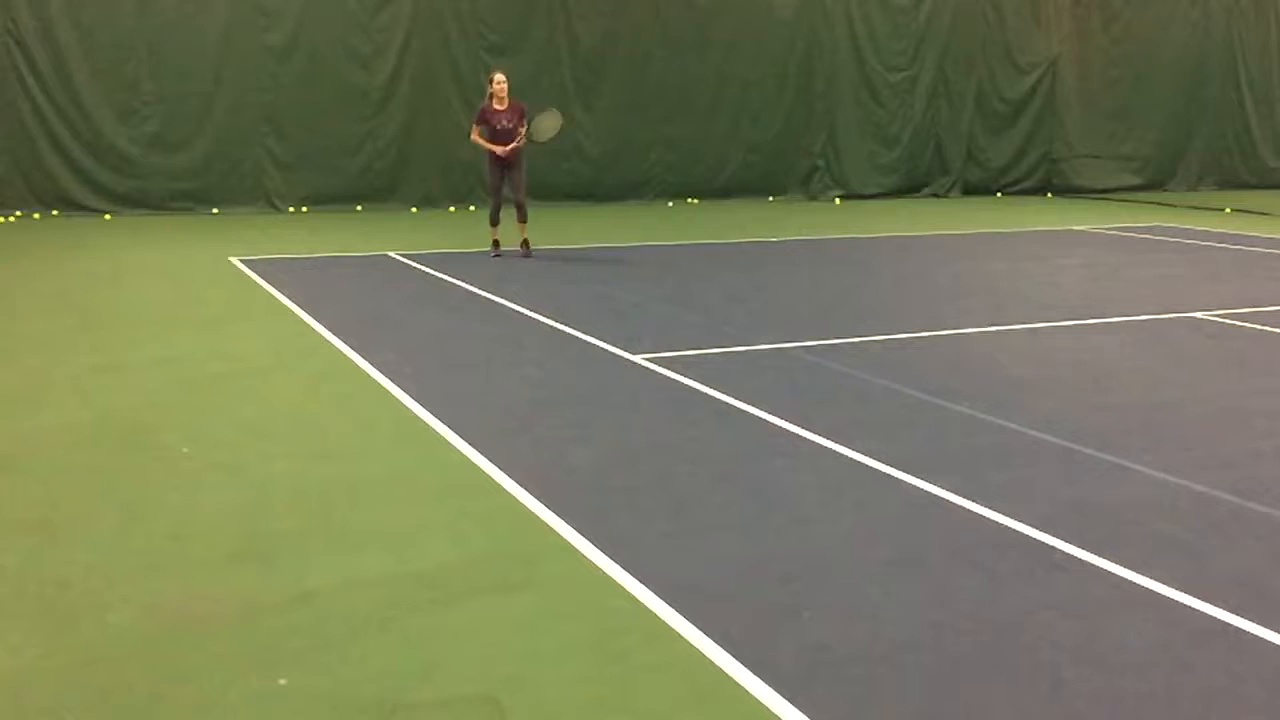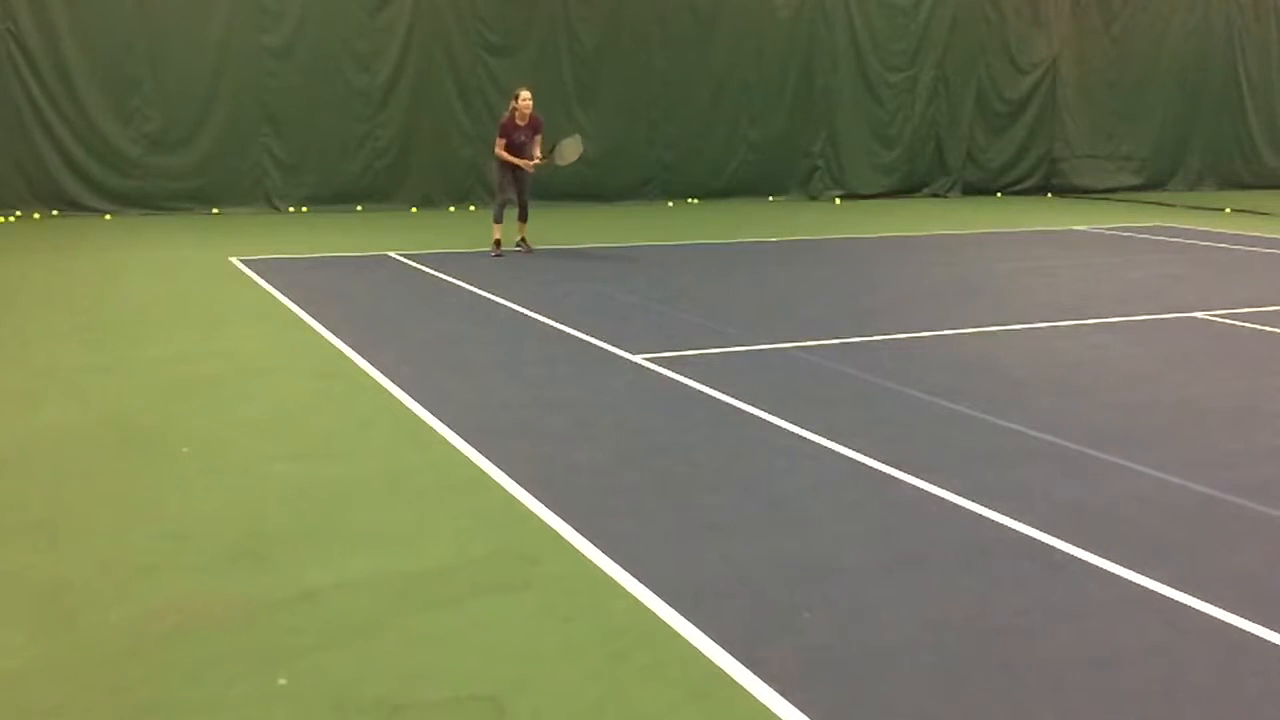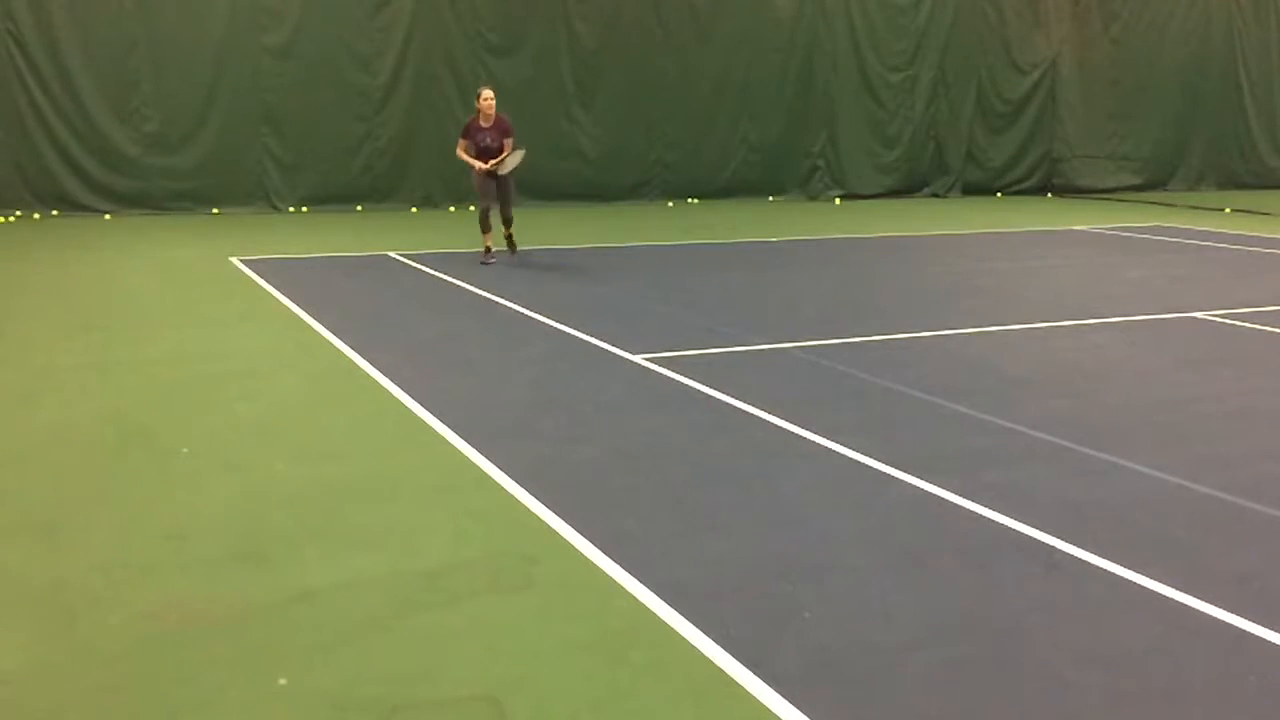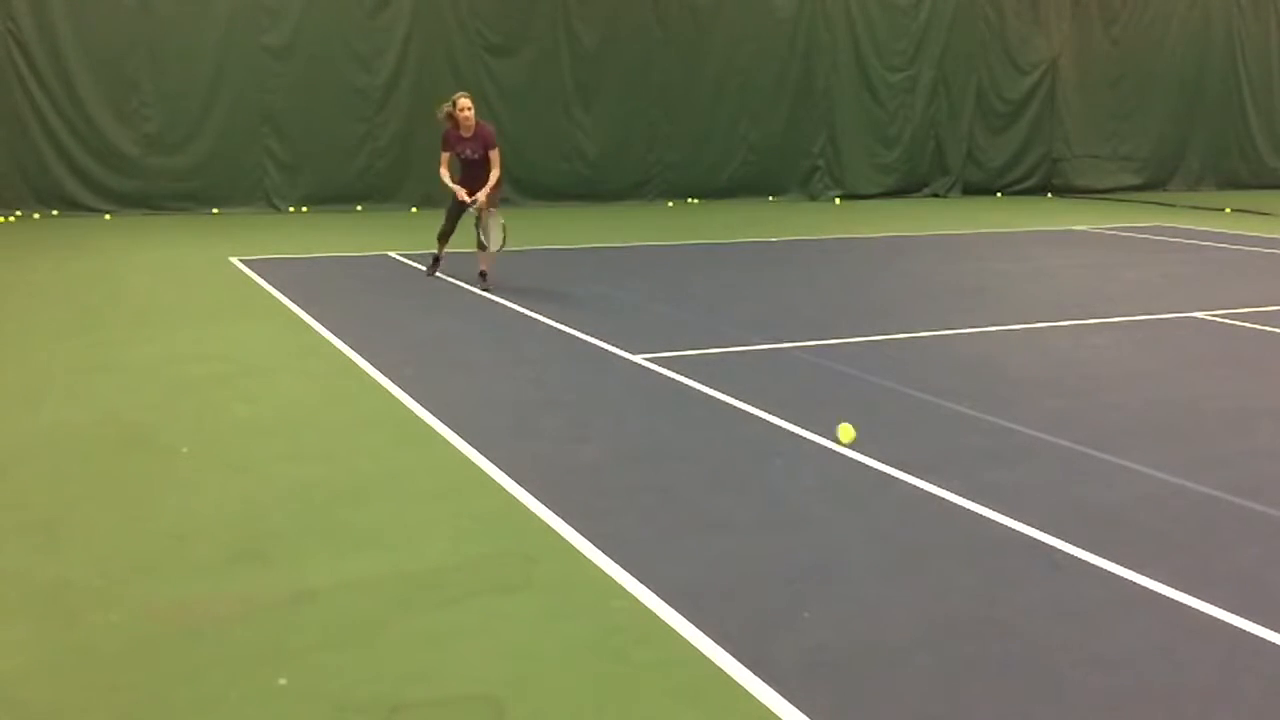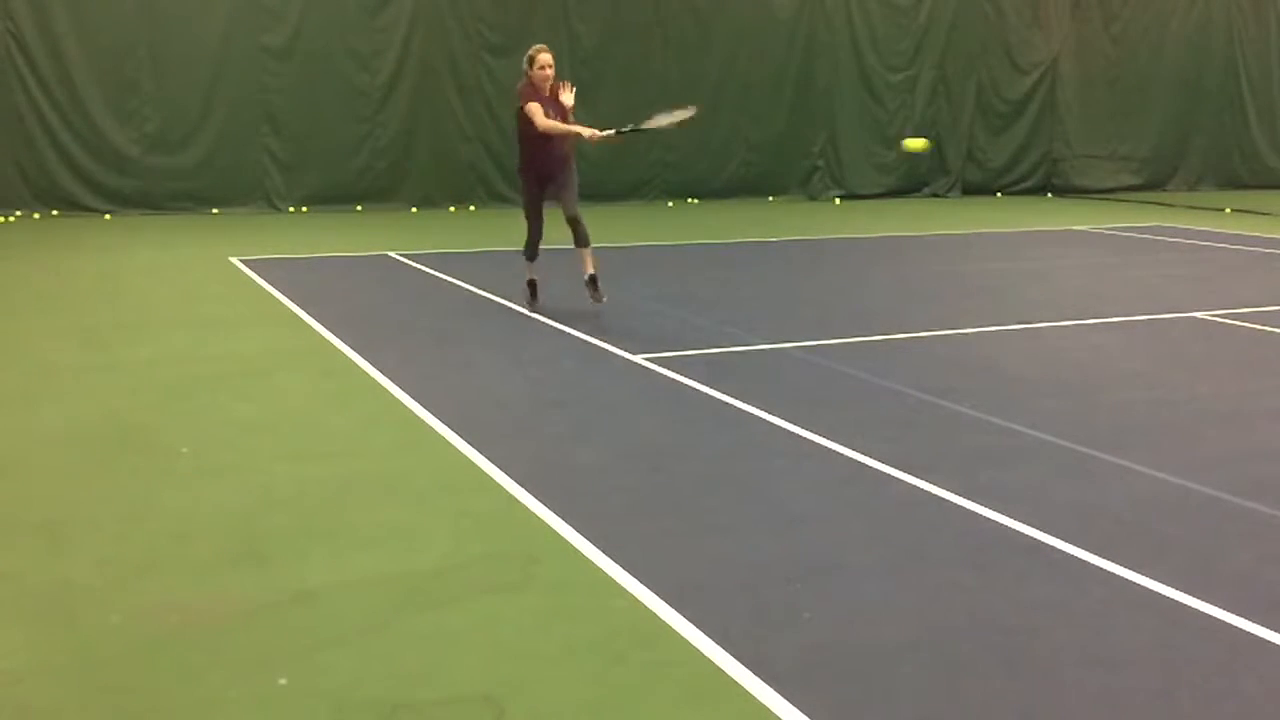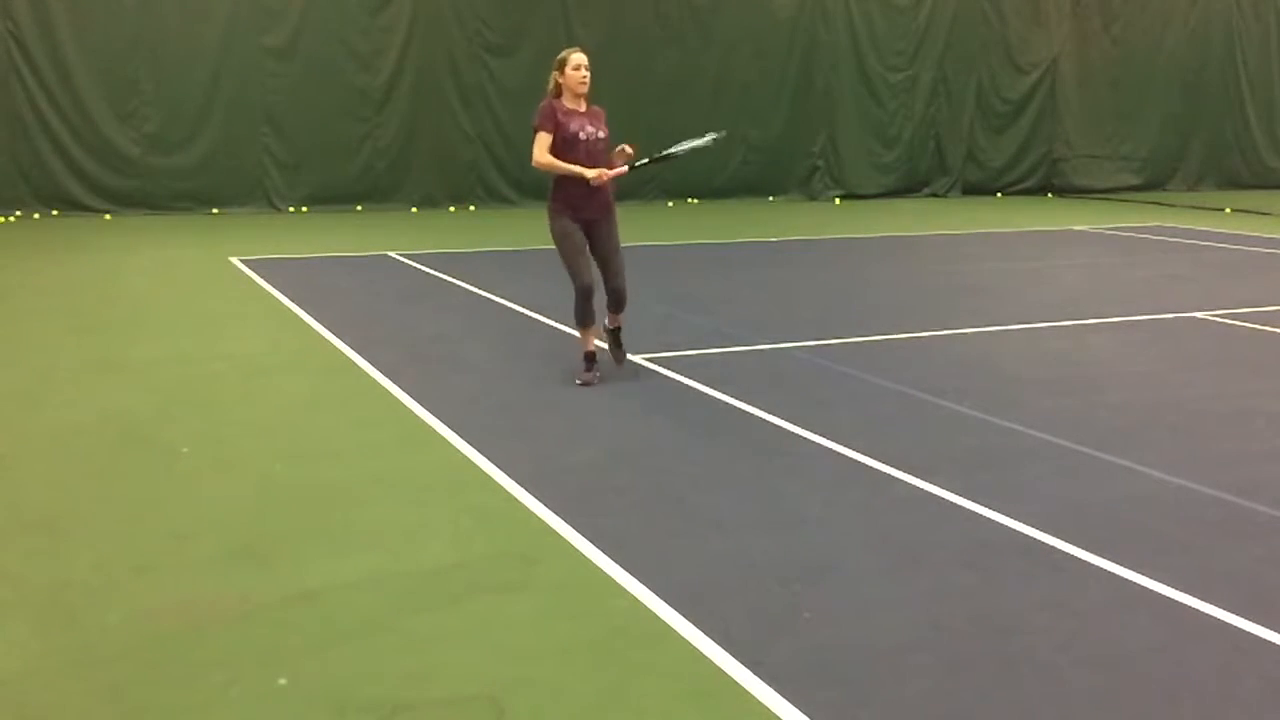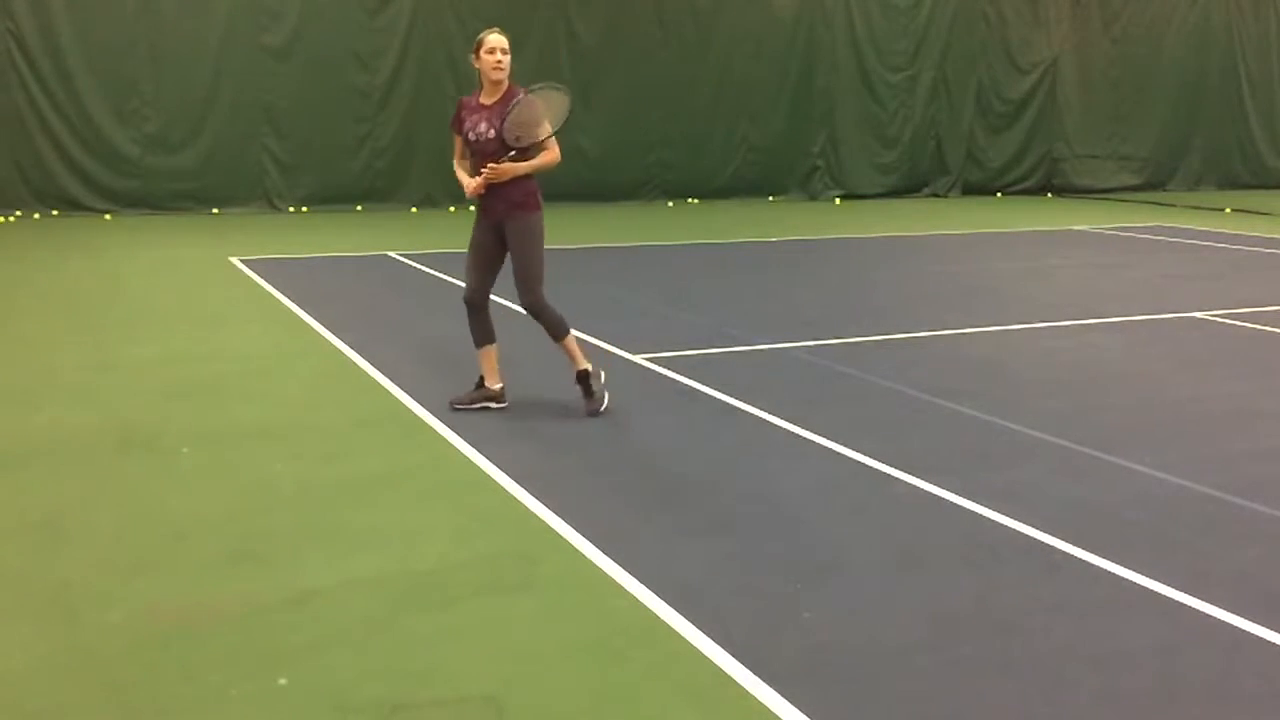
dt=0.7s
person 1, frame 1
left shoulder: (518, 108)
right shoulder: (485, 110)
left elbow: (525, 130)
right elbow: (474, 136)
left wrist: (522, 139)
right wrist: (493, 147)
left hip: (515, 160)
right hip: (495, 160)
left knee: (520, 200)
right knee: (496, 201)
left ankle: (524, 242)
right ankle: (495, 242)
person 1, frame 2
left shoulder: (536, 122)
right shoulder: (506, 122)
left elbow: (536, 146)
right elbow: (498, 150)
left wrist: (537, 157)
right wrist: (519, 162)
left hip: (523, 162)
right hip: (504, 162)
left knee: (523, 200)
right knee: (502, 199)
left ankle: (521, 239)
right ankle: (496, 242)
person 1, frame 3
left shoulder: (504, 123)
right shoulder: (471, 125)
left elbow: (507, 153)
right elbow: (460, 150)
left wrist: (495, 162)
right wrist: (474, 162)
right hip: (480, 171)
left knee: (506, 212)
right knee: (484, 207)
left ankle: (508, 234)
right ankle: (488, 248)
person 1, frame 4
left shoulder: (486, 132)
right shoulder: (449, 134)
left elbow: (496, 169)
right elbow: (443, 169)
left wrist: (485, 191)
right wrist: (454, 187)
left hip: (488, 186)
right hip: (464, 185)
left knee: (481, 221)
right knee: (448, 227)
left ankle: (484, 272)
right ankle: (438, 256)
person 1, frame 5
left shoulder: (559, 90)
right shoulder: (526, 92)
left elbow: (568, 133)
right elbow: (542, 124)
left wrist: (568, 109)
right wrist: (580, 130)
left hip: (561, 165)
right hip: (531, 170)
left knee: (573, 216)
right knee: (535, 232)
left ankle: (591, 278)
right ankle: (531, 280)
person 1, frame 6
left shoulder: (598, 114)
right shoulder: (550, 110)
right elbow: (540, 158)
left wrist: (620, 157)
right wrist: (583, 172)
left hip: (602, 210)
right hip: (566, 213)
left knee: (616, 288)
right knee: (584, 284)
left ankle: (613, 326)
right ankle: (589, 355)
person 1, frame 7
right shoulder: (466, 106)
left elbow: (554, 155)
right elbow: (459, 159)
left wrist: (515, 170)
right wrist: (467, 182)
left hip: (522, 213)
right hip: (487, 216)
left knee: (533, 300)
right knee: (473, 298)
left ankle: (587, 373)
right ankle: (491, 386)
